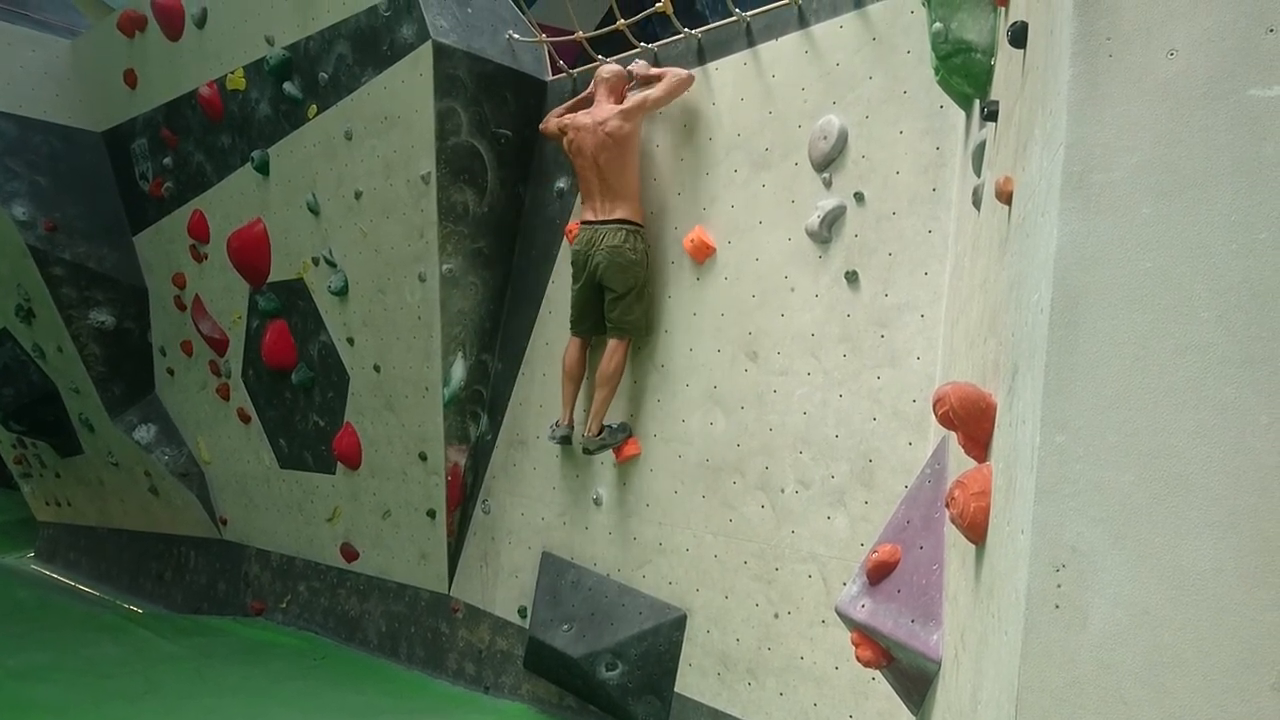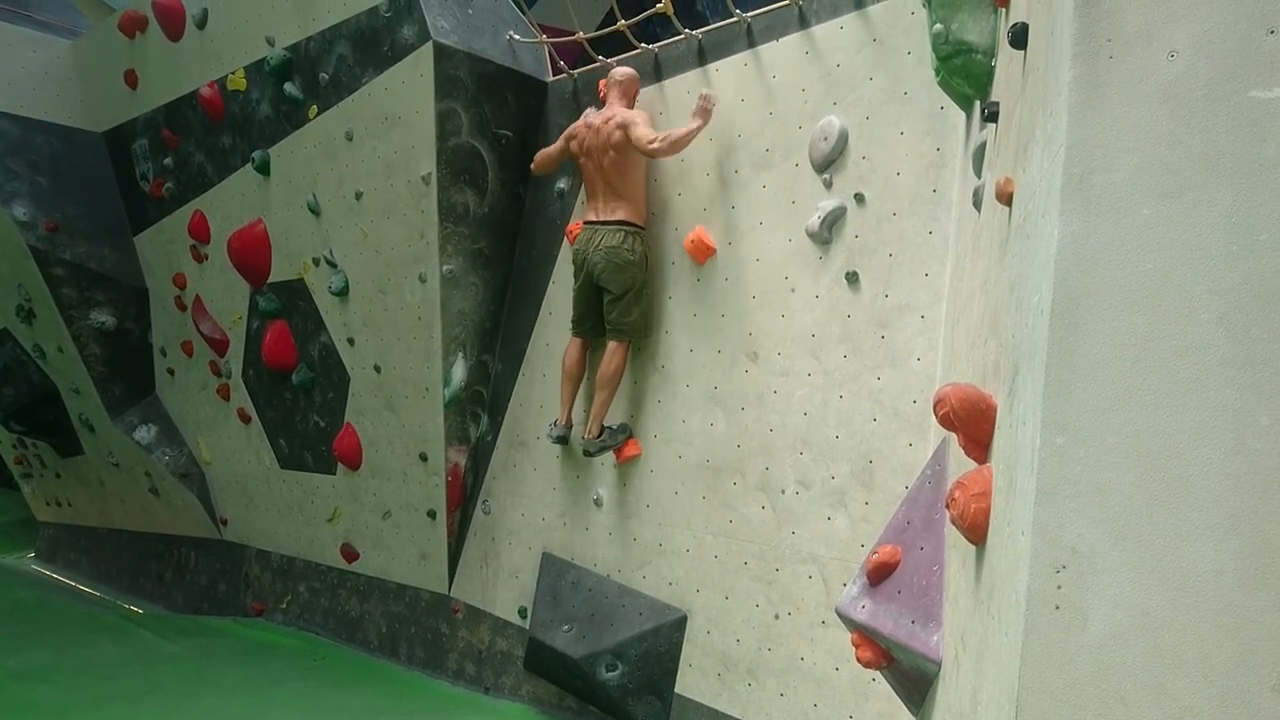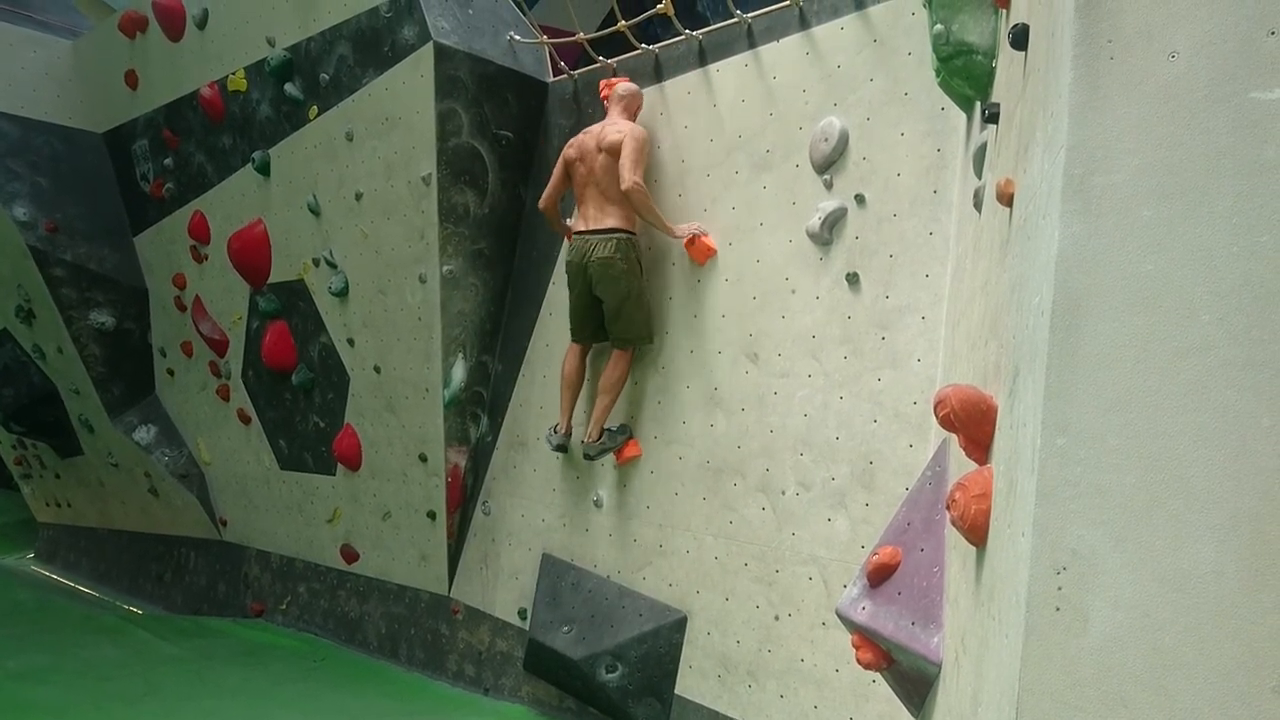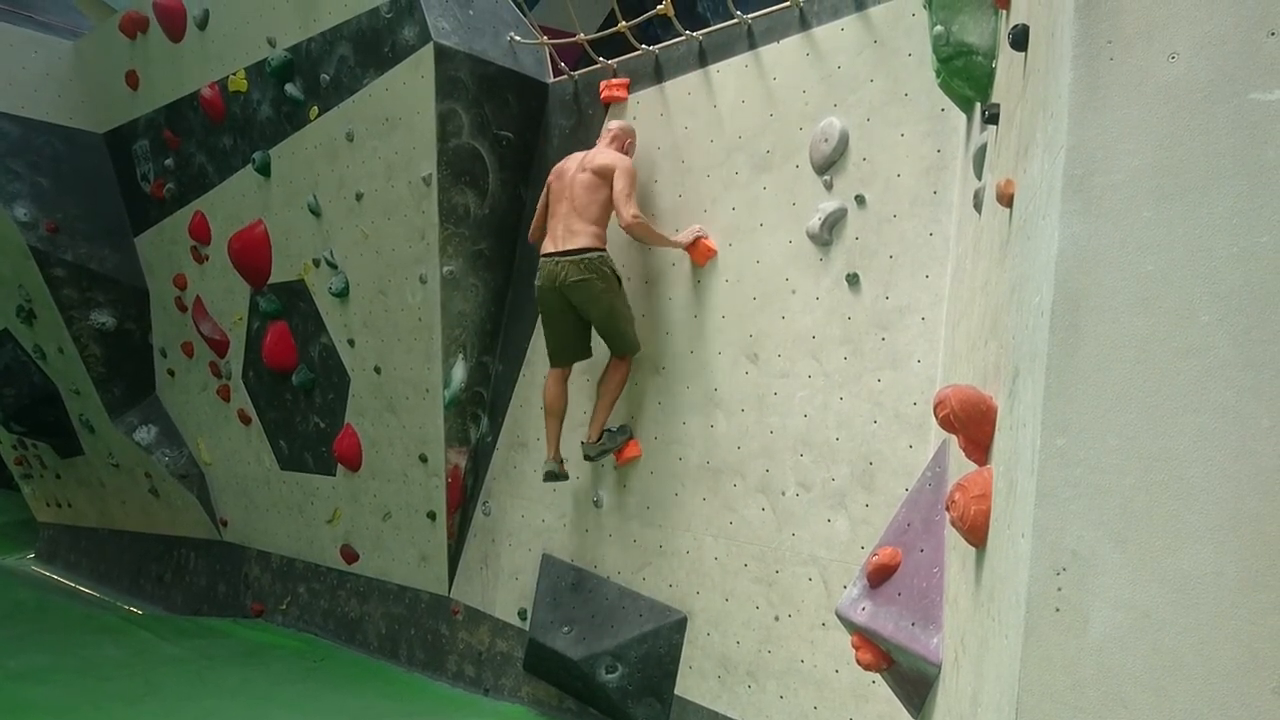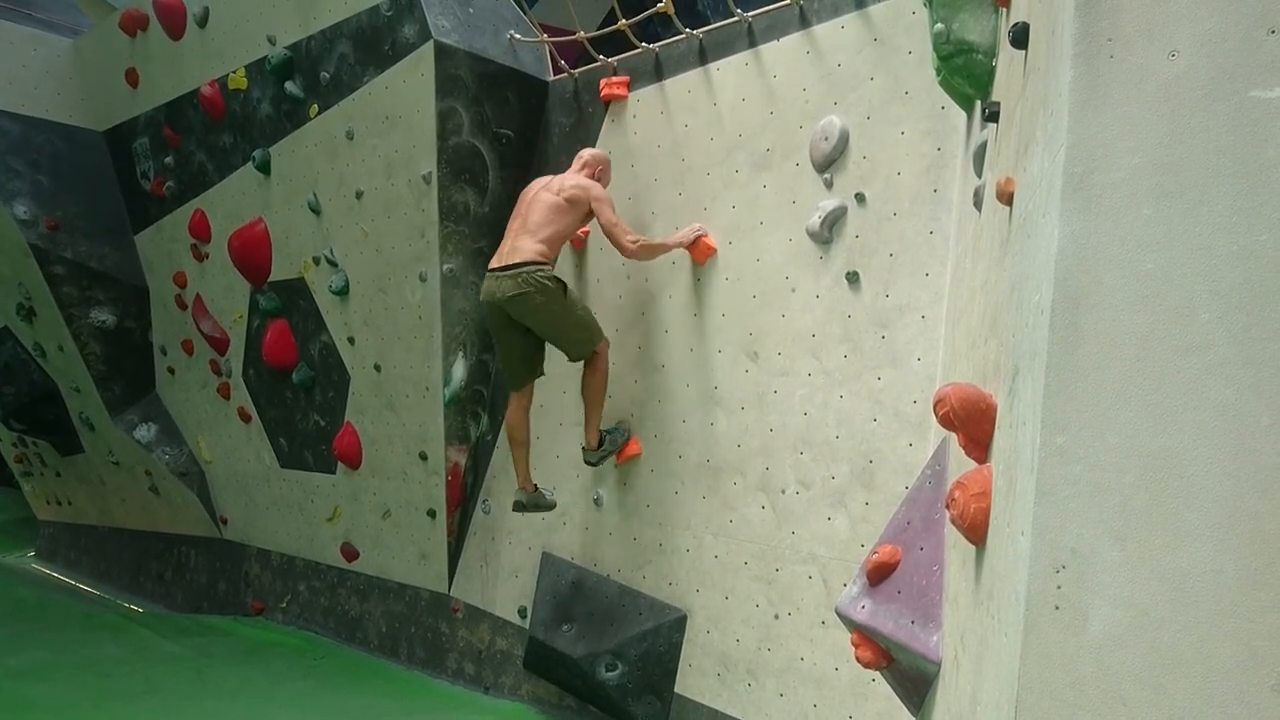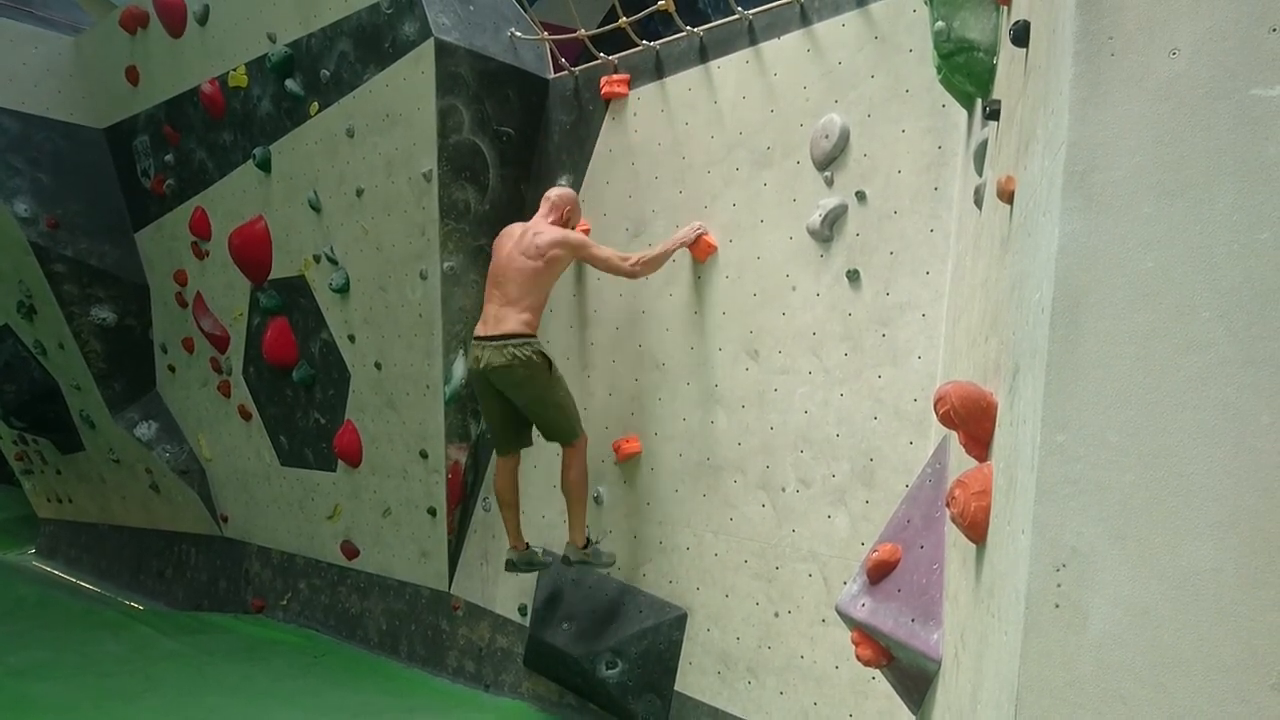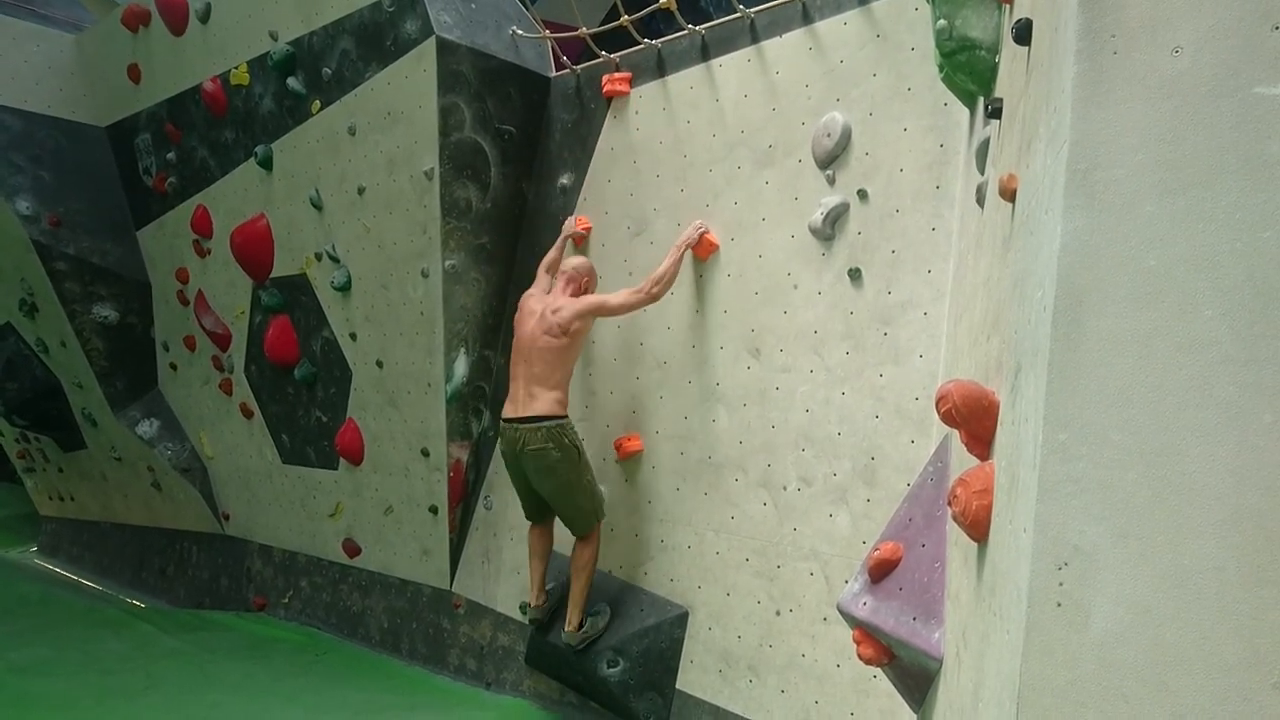
dt=0.2s
person 1, frame 1
left shoulder: (571, 126)
right shoulder: (626, 113)
left elbow: (546, 122)
right elbow: (684, 77)
left wrist: (585, 95)
right wrist: (647, 72)
left hip: (586, 237)
right hip: (622, 238)
left knee: (579, 335)
right knee: (619, 338)
left ankle: (564, 421)
right ankle: (594, 431)
person 1, frame 2
left shoulder: (578, 130)
right shoulder: (630, 119)
left elbow: (538, 166)
right elbow: (656, 146)
right wrist: (699, 122)
left hip: (587, 238)
right hip: (623, 240)
left knee: (580, 335)
right knee: (618, 339)
left ankle: (562, 421)
right ankle: (594, 432)
person 1, frame 3
left shoulder: (575, 143)
right shoulder: (633, 132)
left elbow: (546, 204)
right elbow: (630, 185)
right wrist: (671, 229)
left hip: (579, 247)
right hip: (615, 246)
left knee: (579, 342)
right knee: (623, 345)
left ankle: (561, 428)
right ankle: (595, 435)
person 1, frame 4
left shoulder: (561, 167)
right shoulder: (619, 162)
left elbow: (535, 234)
right elbow: (630, 219)
right wrist: (677, 240)
left hip: (547, 269)
right hip: (586, 264)
left knee: (559, 366)
right knee: (623, 352)
left ankle: (552, 457)
right ankle: (594, 438)
person 1, frame 5
left shoulder: (535, 186)
right shoulder: (589, 189)
right elbow: (630, 246)
right wrist: (679, 240)
left hip: (493, 285)
right hip: (530, 280)
left knee: (519, 389)
right knee: (597, 349)
left ankle: (525, 487)
right ankle: (593, 442)
person 1, frame 6
left shoulder: (507, 234)
right shoulder: (563, 240)
right elbow: (631, 267)
right wrist: (678, 240)
left hip: (479, 352)
right hip: (516, 352)
left knee: (507, 452)
right knee: (574, 441)
left ankle: (517, 548)
right ankle: (578, 544)
person 1, frame 7
left shoulder: (528, 303)
right shoulder: (579, 308)
left elbow: (546, 271)
right elbow: (650, 291)
left wrist: (563, 238)
right wrist: (682, 244)
left hip: (509, 431)
right hip: (547, 433)
left knee: (540, 519)
right knee: (588, 526)
left ankle: (537, 601)
right ankle: (576, 625)
